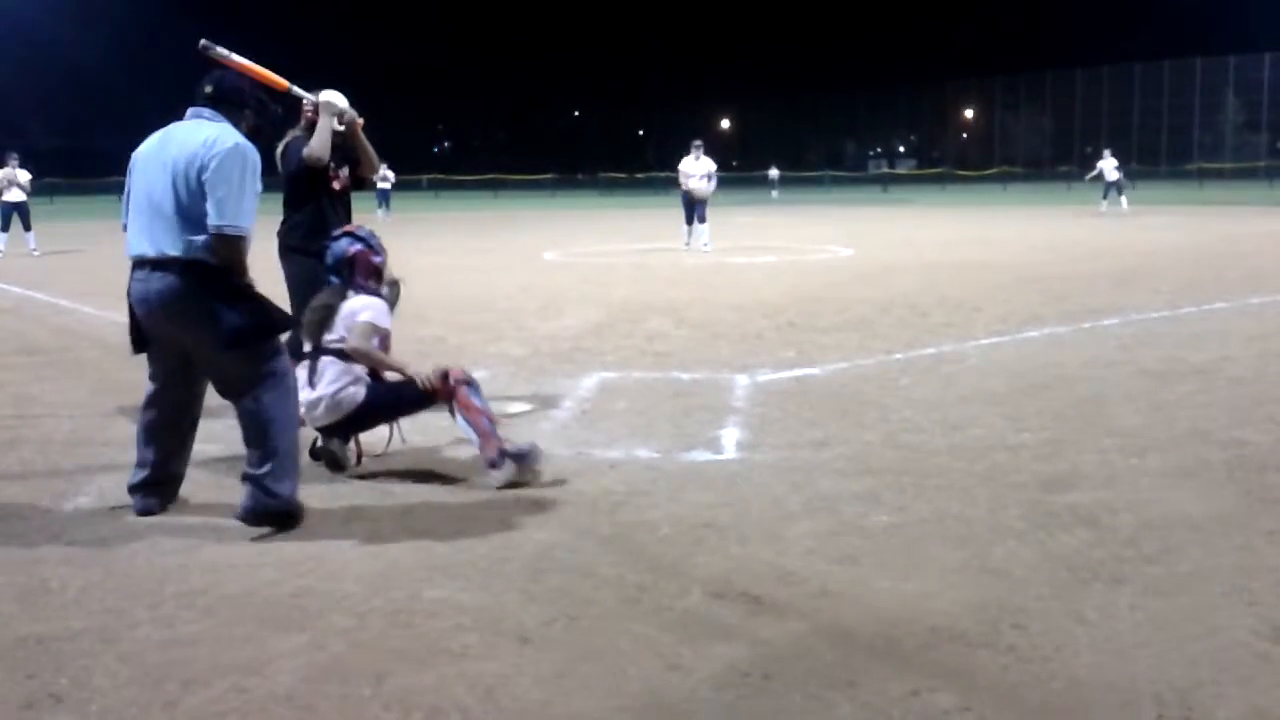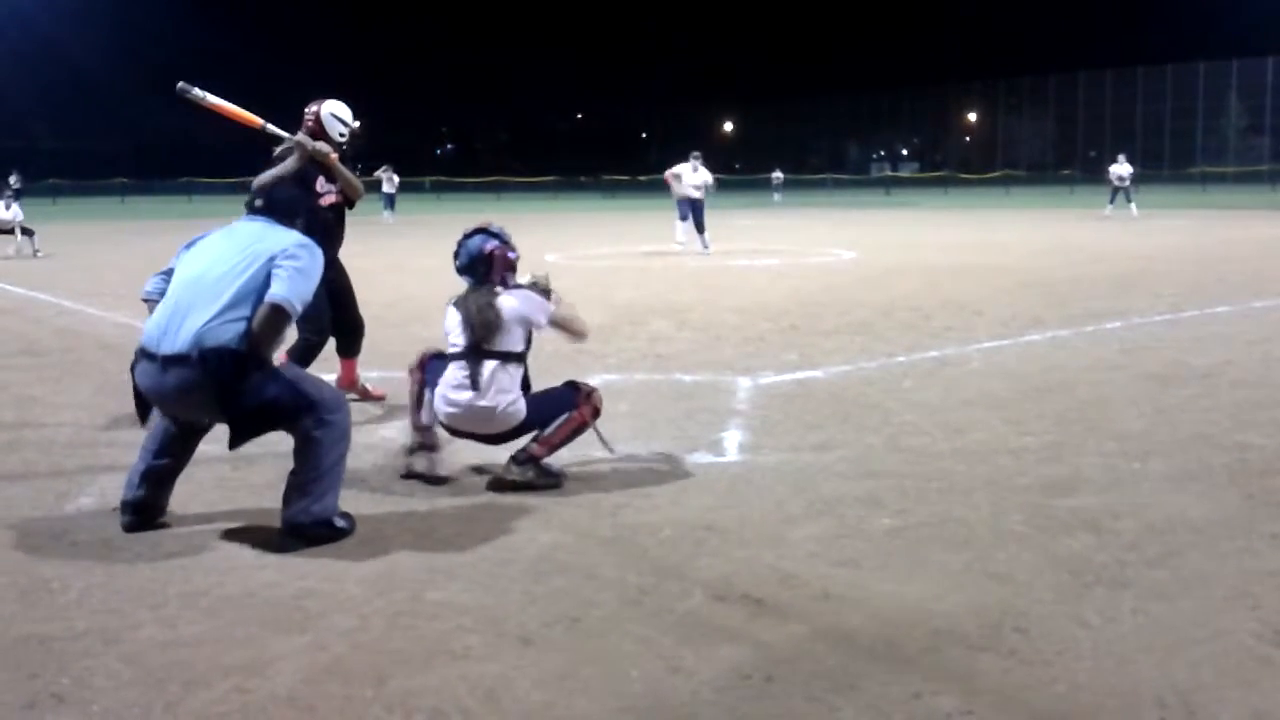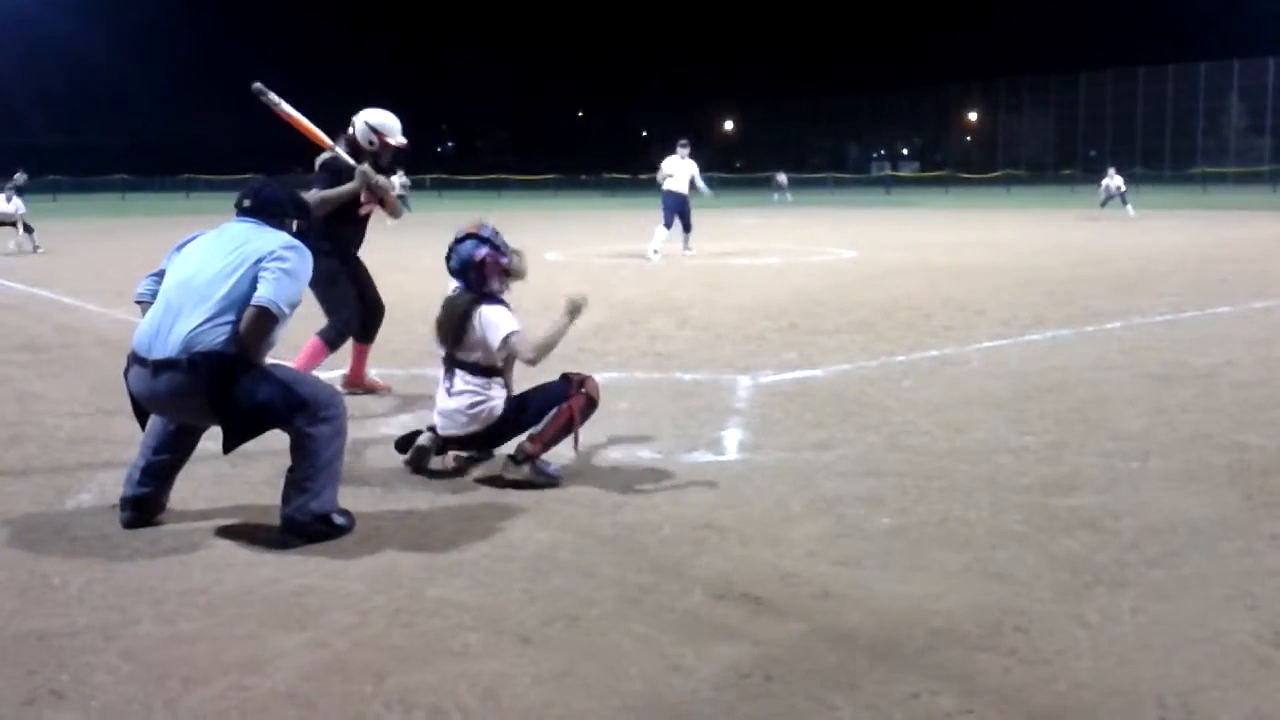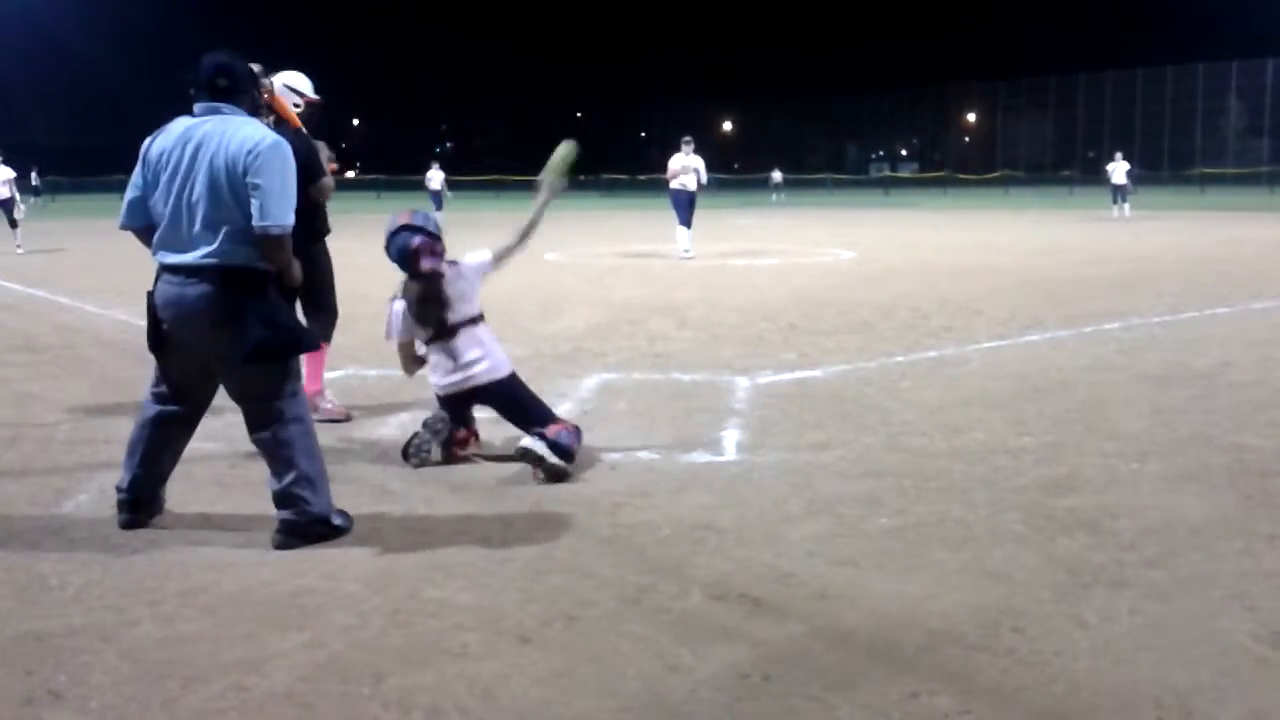
dt=1s
person 1, frame 1
left shoulder: (152, 143)
right shoulder: (232, 146)
left elbow: (131, 220)
right elbow: (226, 235)
right wrist: (239, 282)
left hip: (145, 282)
right hip: (195, 285)
left knee: (168, 390)
right knee: (265, 379)
left ankle: (149, 488)
right ankle: (270, 494)
person 1, frame 2
left shoulder: (208, 236)
right shoulder: (300, 246)
left elbow: (154, 292)
right elbow: (278, 309)
right wrist: (254, 364)
left hip: (150, 371)
right hip: (208, 372)
left knee: (185, 398)
right knee: (327, 411)
left ankle: (141, 503)
right ankle: (310, 519)
person 1, frame 3
left shoulder: (197, 240)
right shoulder: (287, 248)
left elbow: (147, 293)
right elbow: (262, 313)
right wrist: (248, 366)
left hip: (142, 376)
right hip: (200, 377)
left knee: (184, 402)
right knee: (323, 406)
left ankle: (140, 500)
right ankle: (309, 517)
person 1, frame 4
left shoulder: (160, 140)
right shoulder: (262, 143)
left elbow: (136, 222)
right elbow: (272, 234)
right wrist: (290, 269)
left hip: (171, 290)
right hip: (234, 294)
left knee: (169, 400)
right knee: (275, 405)
left ankle: (136, 501)
right ankle: (306, 515)
person 2, frame 1
left shoulder: (340, 149)
right shoulder: (296, 145)
left elbow: (370, 170)
right elbow: (318, 156)
left wrist: (354, 130)
right wrist: (325, 117)
right hip: (302, 248)
person 2, frame 2
left shoulder: (332, 163)
right shoulder: (292, 158)
left elbow: (357, 193)
left wrist: (332, 162)
left hip: (327, 260)
left knee: (351, 325)
right knee: (316, 332)
left ankle: (349, 380)
person 2, frame 3
left shoulder: (372, 169)
right shoulder: (336, 167)
left elbow: (396, 212)
right elbow: (311, 205)
left wrist: (386, 192)
right wrist: (355, 186)
left hip: (343, 253)
right hip: (319, 253)
left knee: (372, 309)
right knee: (344, 320)
left ankle: (356, 376)
person 2, frame 4
right shoulder: (298, 142)
right elbow: (324, 192)
left wrist: (317, 165)
right wrist: (323, 160)
right hip: (304, 239)
right knee: (323, 314)
right ankle: (314, 396)
person 3, frame 1
left shoulder: (325, 300)
right shoulder: (371, 303)
right elbow: (356, 346)
right wrist: (404, 368)
left hip: (315, 411)
right hip: (345, 405)
right knee: (453, 380)
left ankle: (335, 439)
right ankle: (498, 459)
person 3, frame 2
left shoulder: (456, 307)
right shoulder: (521, 299)
right elbow: (579, 332)
right wrist: (558, 305)
left hip: (450, 416)
right hip: (501, 421)
left knee: (429, 362)
right knee: (589, 398)
left ankle: (423, 448)
right ankle: (526, 462)
person 3, frame 3
left shoulder: (454, 300)
right shoulder: (492, 312)
right elbow: (530, 354)
left wrist: (509, 274)
right wrist: (567, 317)
left hip: (448, 423)
right hip: (481, 423)
right knee: (585, 389)
left ankle: (434, 440)
right ankle: (523, 459)
person 3, frame 4
left shoulder: (401, 305)
right shoulder: (462, 269)
left elbow: (409, 367)
right elbow: (513, 245)
right wrist: (544, 198)
left hip: (449, 388)
right hip: (493, 376)
left knee: (460, 441)
right knee: (565, 432)
left ankle: (442, 432)
right ankle: (543, 442)
